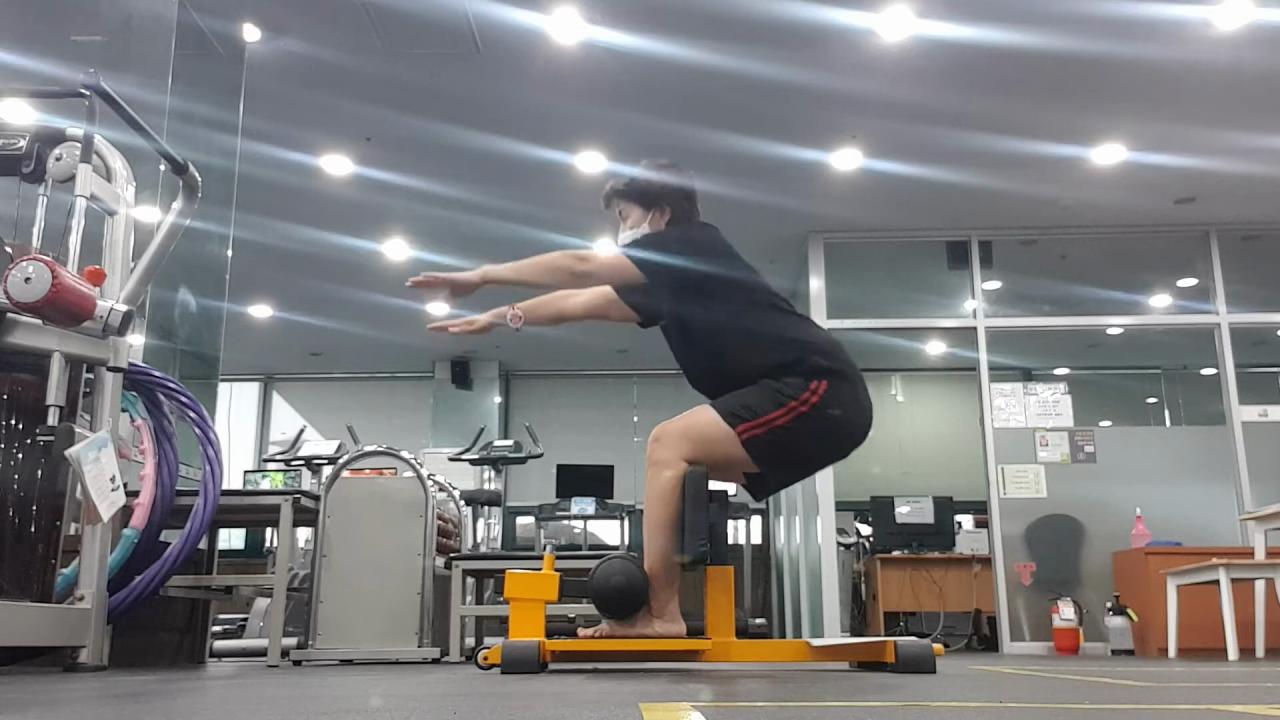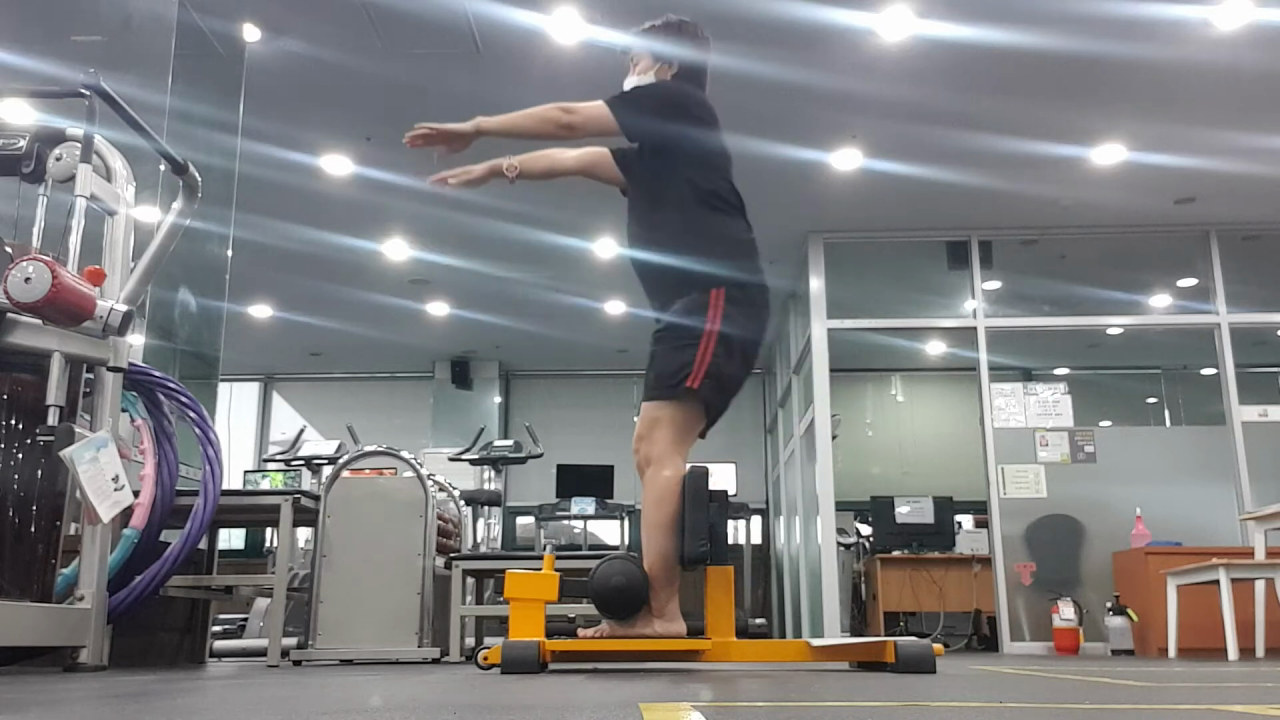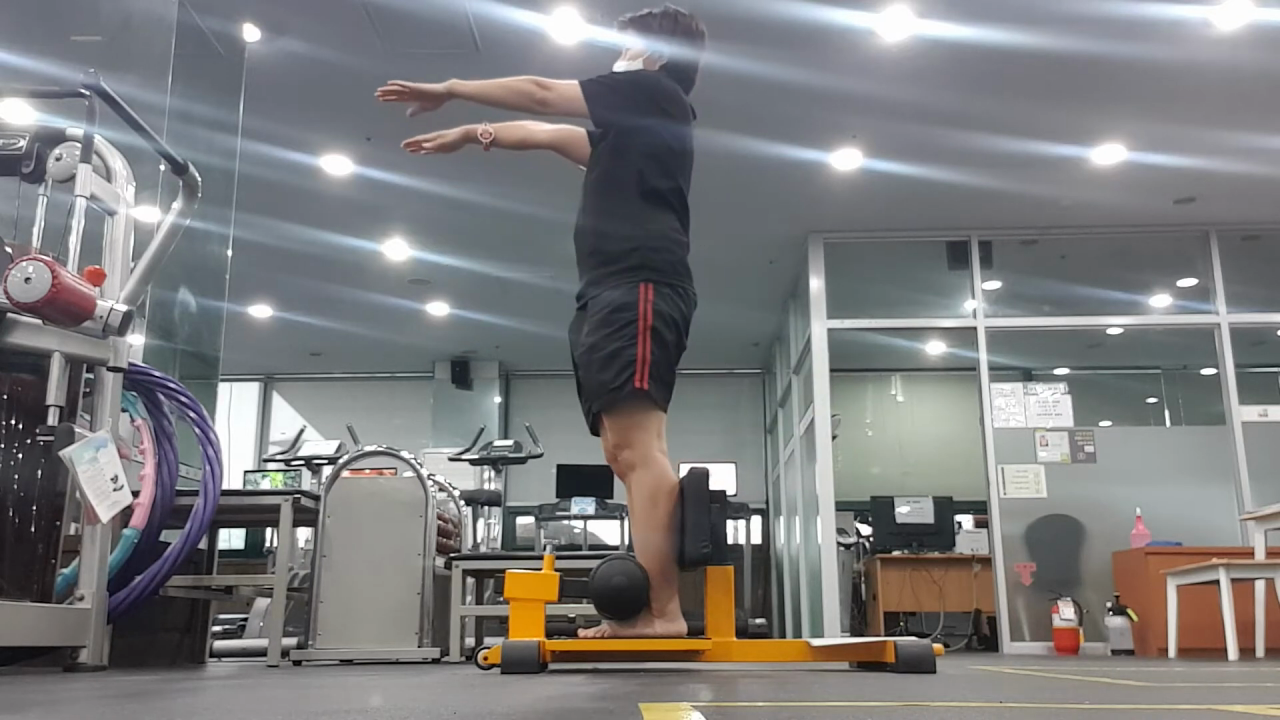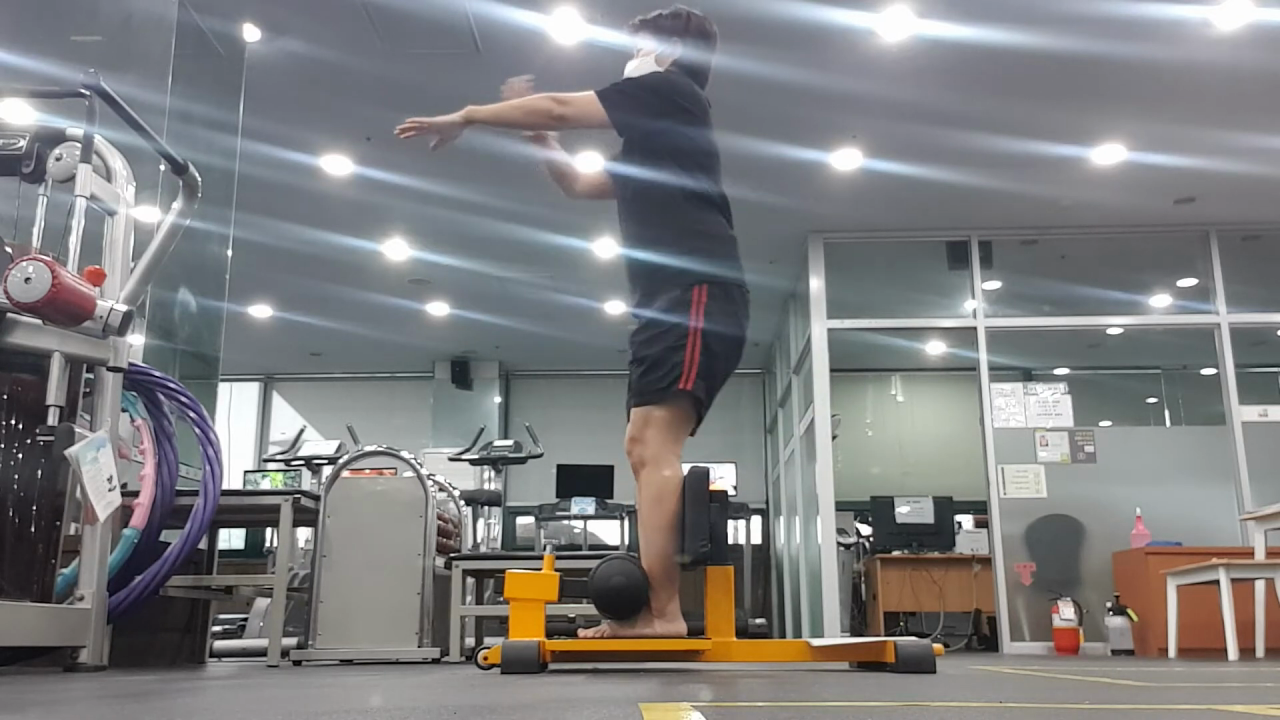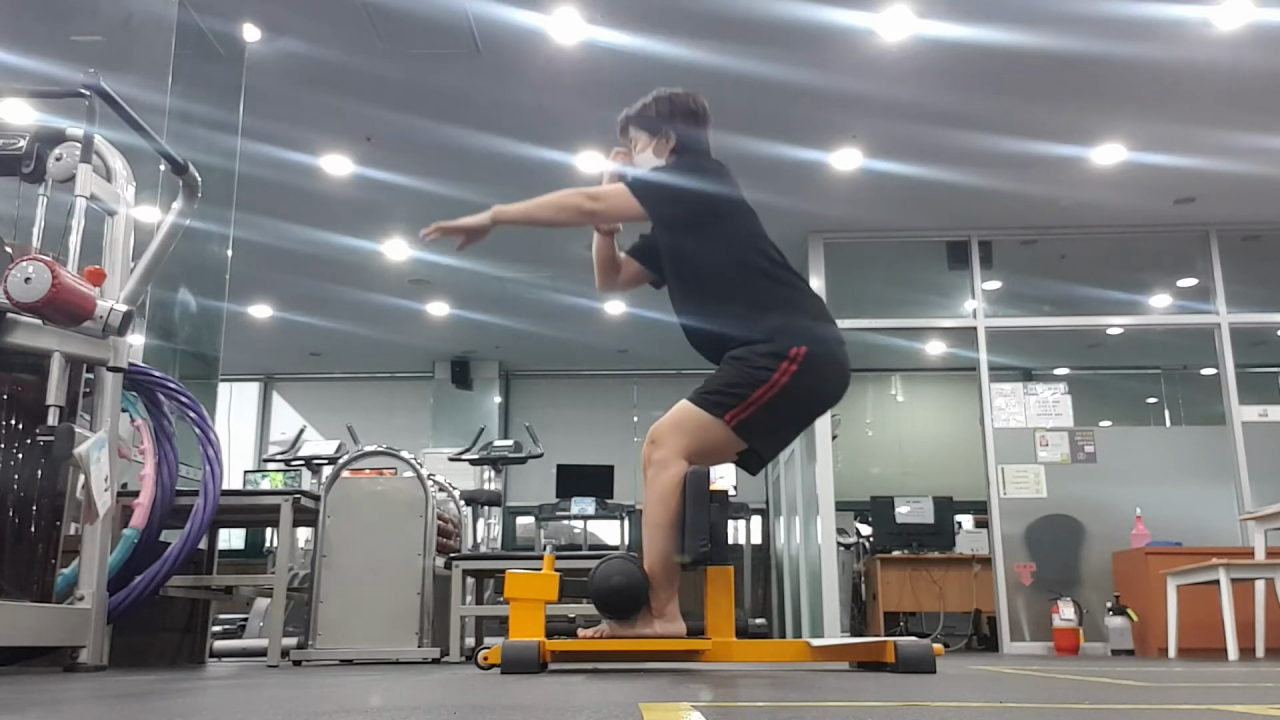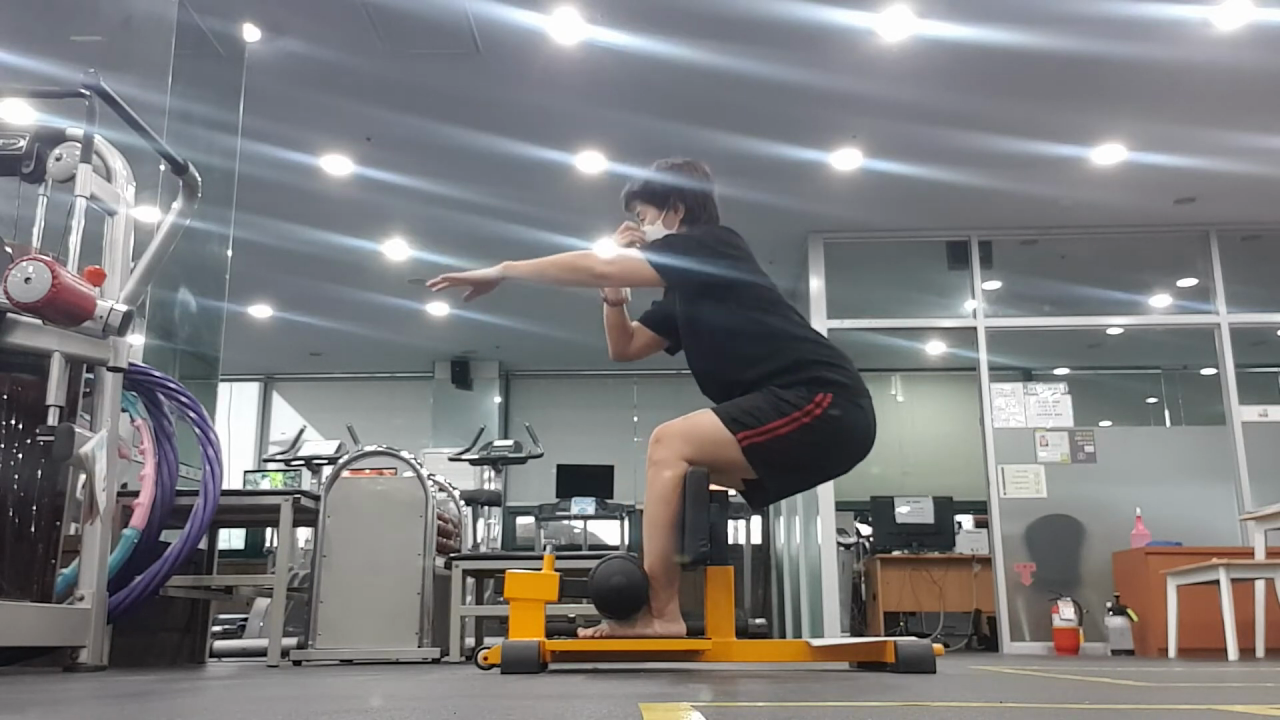
dt=0.7s
person 1, frame 1
left shoulder: (693, 244)
right shoulder: (665, 286)
left elbow: (581, 268)
right elbow: (579, 301)
left wrist: (480, 276)
right wrist: (497, 317)
left hip: (820, 393)
right hip: (820, 403)
left knee: (669, 444)
right knee: (682, 475)
left ankle: (658, 613)
right ankle: (683, 612)
person 1, frame 2
left shoulder: (677, 103)
right shoulder: (655, 152)
left elbow: (567, 120)
right elbow: (573, 160)
left wrist: (474, 127)
right wrist: (494, 169)
left hip: (715, 298)
right hip: (696, 305)
left knee: (658, 445)
right knee: (653, 449)
left ankle: (660, 612)
right ankle: (658, 608)
person 1, frame 3
left shoulder: (653, 95)
right shoulder: (630, 129)
left elbow: (540, 93)
right elbow: (548, 133)
left wrist: (447, 88)
right wrist: (471, 133)
left hip: (637, 289)
right hip: (611, 295)
left knee: (637, 446)
right knee: (625, 451)
left ankle: (661, 612)
right ankle: (653, 609)
person 1, frame 4
left shoulder: (670, 93)
right shoulder: (650, 142)
left elbow: (563, 108)
right elbow: (580, 184)
left wrist: (467, 116)
right wrist: (535, 133)
left hip: (693, 295)
right hip: (672, 300)
left knee: (652, 443)
right knee: (646, 448)
left ankle: (662, 612)
right ankle: (655, 609)
person 1, frame 5
left shoulder: (698, 182)
right shoulder: (674, 225)
left elbow: (586, 204)
right elbow: (611, 277)
left wrist: (490, 216)
right wrist: (606, 217)
left hip: (795, 353)
right hip: (790, 359)
left knee: (666, 444)
right knee: (668, 453)
left ankle: (659, 614)
right ankle: (670, 608)
person 1, frame 6
left shoulder: (712, 247)
right shoulder: (687, 291)
left elbow: (596, 269)
right elbow: (624, 347)
left wrist: (501, 272)
right wrist: (615, 284)
left hip: (825, 406)
right hip: (829, 417)
left knee: (670, 443)
right knee: (683, 476)
left ankle: (659, 615)
